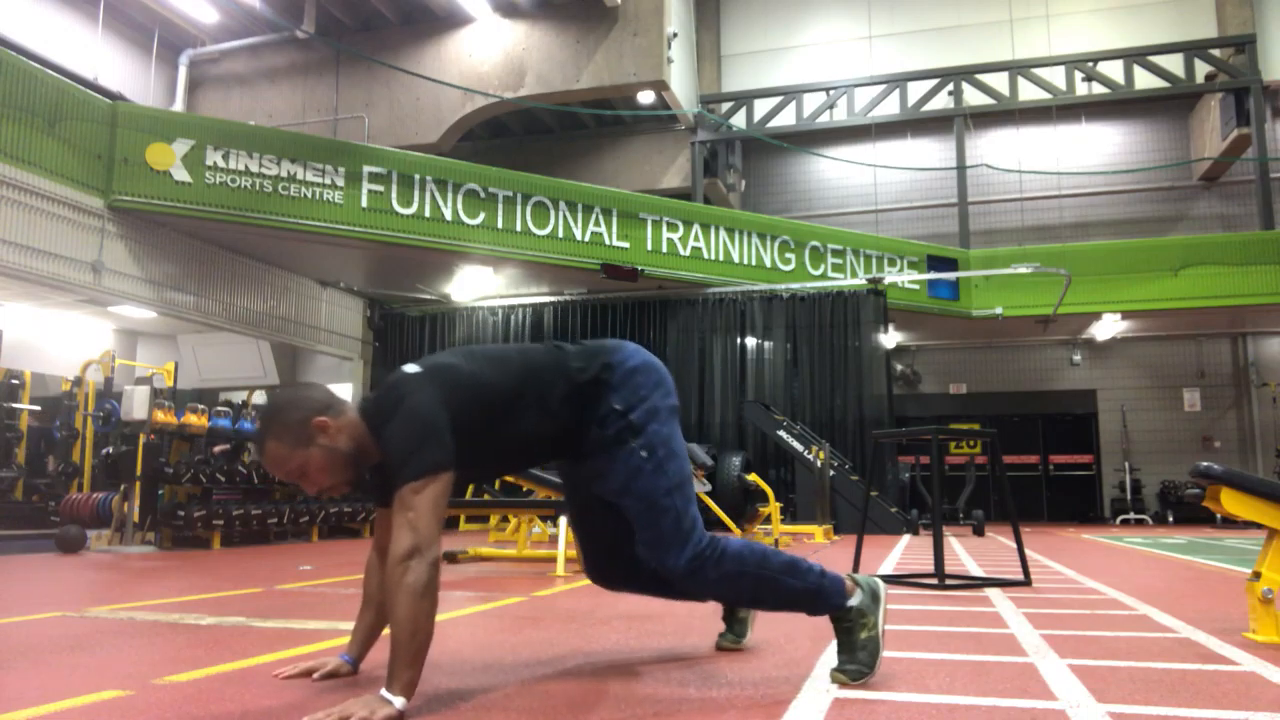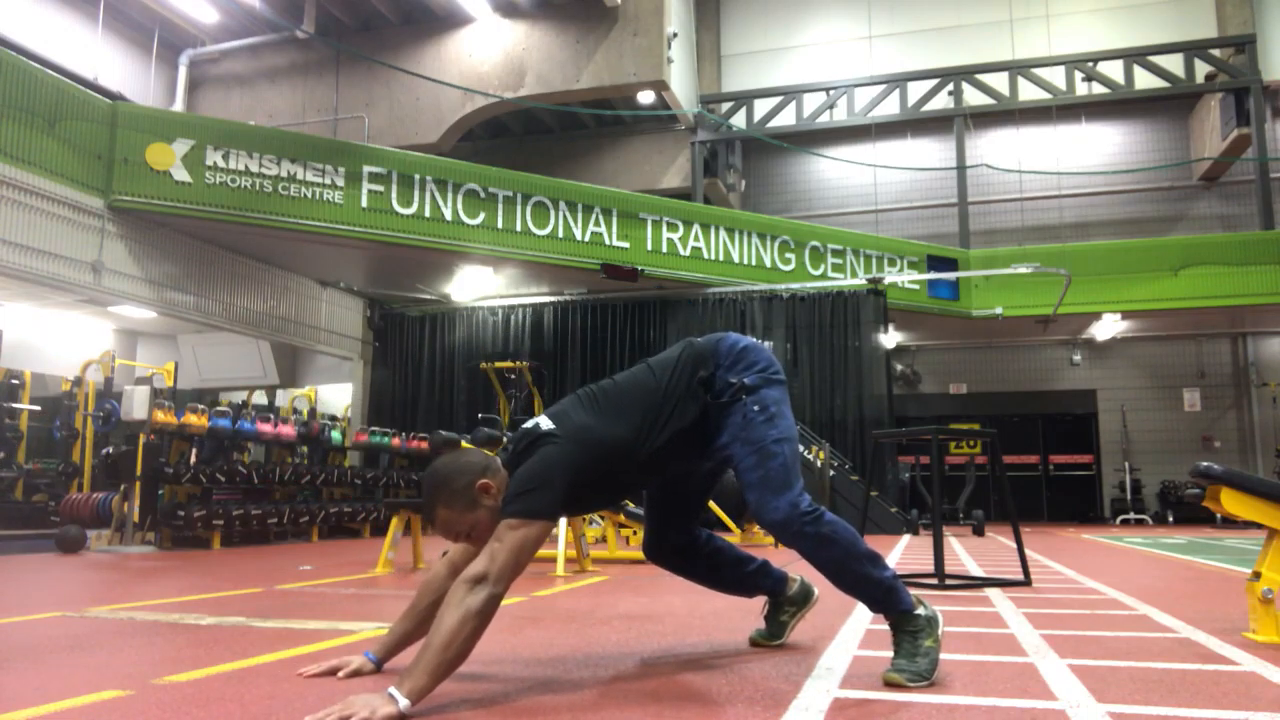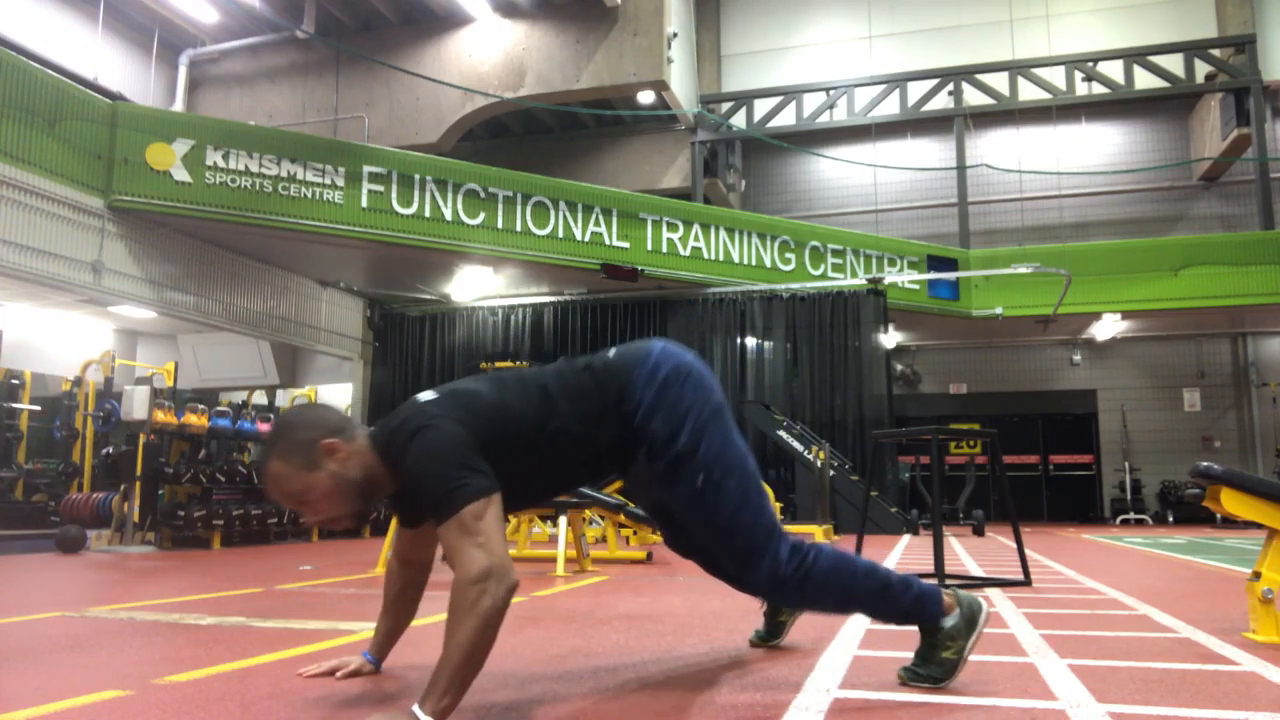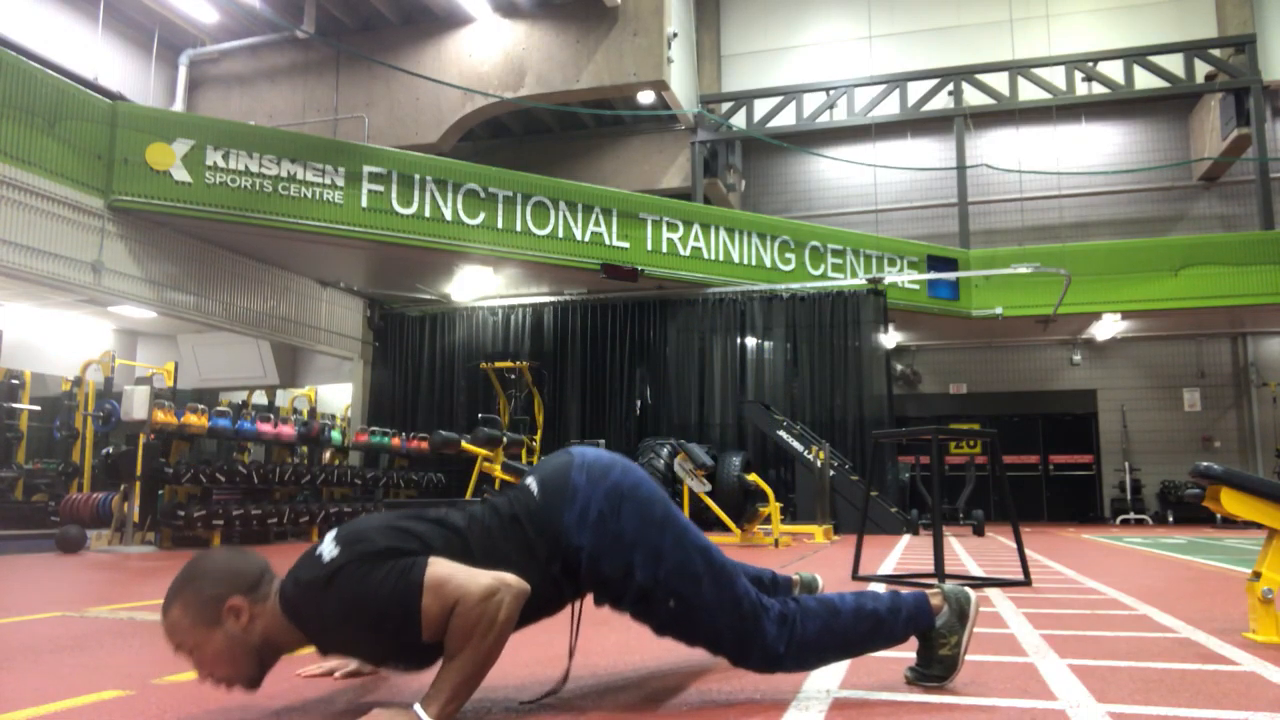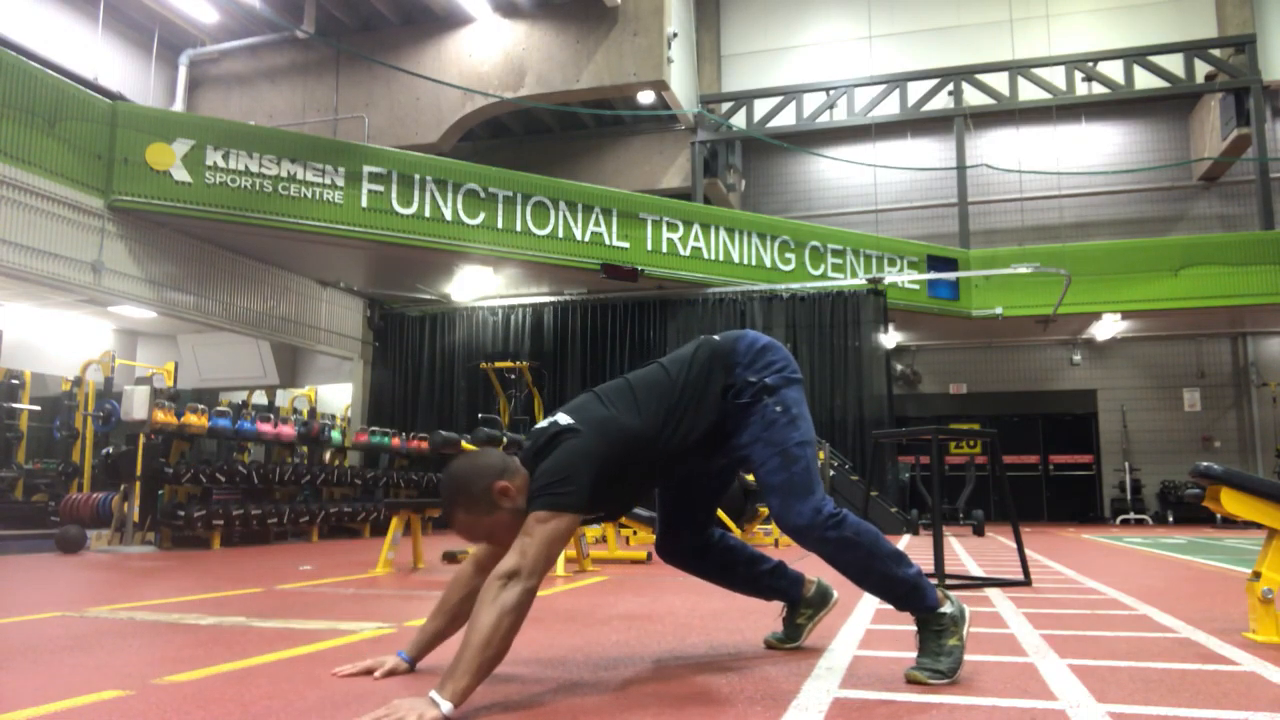
dt=1s
person 1, frame 1
left shoulder: (409, 418)
right shoulder: (380, 444)
left elbow: (415, 559)
right elbow: (386, 556)
right wrist: (351, 655)
left hip: (620, 394)
right hip: (587, 430)
left knee: (681, 554)
right knee: (611, 565)
left ankle: (849, 598)
right ankle: (734, 596)
person 1, frame 2
left shoulder: (546, 467)
right shoulder: (517, 471)
left elbow: (482, 586)
right elbow: (454, 571)
right wrist: (377, 654)
left hip: (734, 379)
right hip: (695, 418)
left knee: (783, 510)
right knee: (668, 544)
left ankle: (911, 617)
right ankle: (785, 592)
person 1, frame 3
left shoulder: (426, 447)
right shoulder: (403, 455)
left elbow: (487, 577)
right elbow: (411, 555)
right wrist: (376, 651)
left hip: (658, 394)
right hip: (644, 402)
left knee: (763, 560)
right knee: (696, 539)
left ankle: (944, 611)
right ankle: (784, 612)
person 1, frame 4
left shoulder: (337, 600)
right shoulder: (319, 581)
left elbow: (498, 593)
left hip: (597, 514)
right hip: (578, 494)
left knee: (763, 637)
right knee: (689, 599)
left ankle: (934, 608)
right ankle: (783, 585)
person 1, frame 5
left shoulder: (570, 462)
right shoulder: (531, 470)
left elbow: (514, 582)
right elbow: (482, 567)
right wrist: (407, 654)
left hip: (751, 378)
right hip: (712, 412)
left knee: (803, 513)
right knee: (680, 541)
left ankle: (938, 613)
right ankle: (804, 595)
